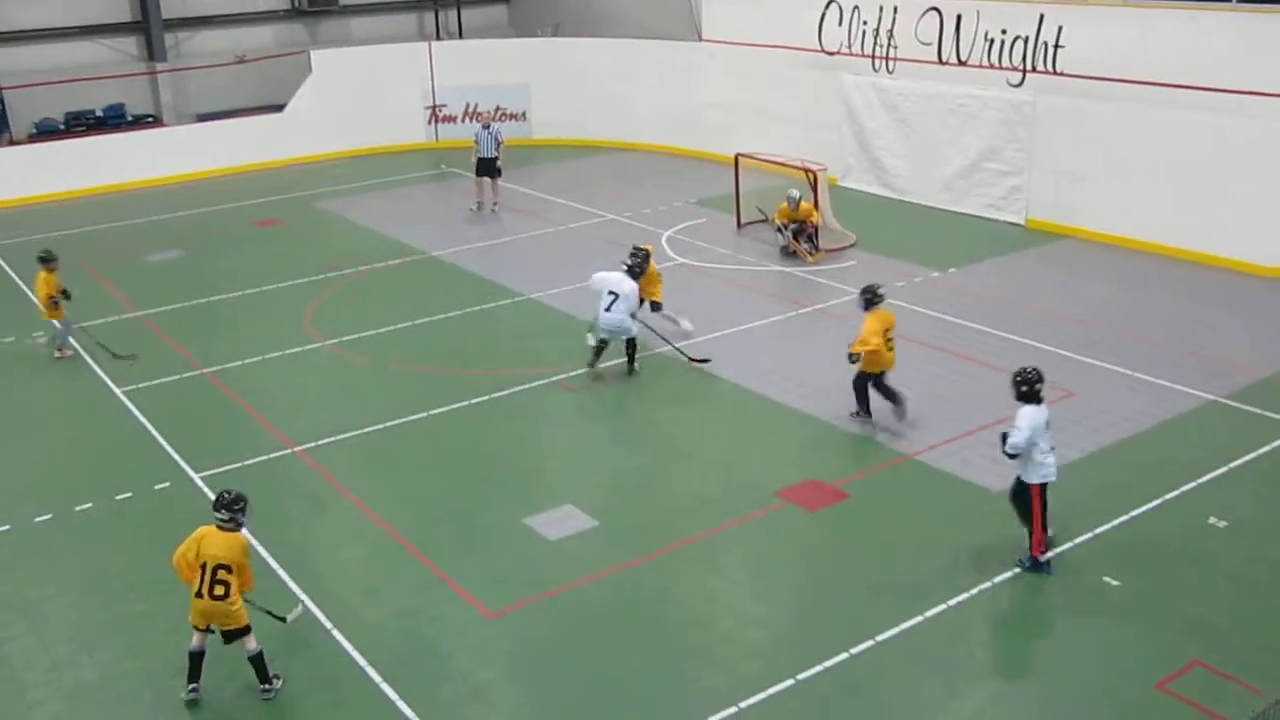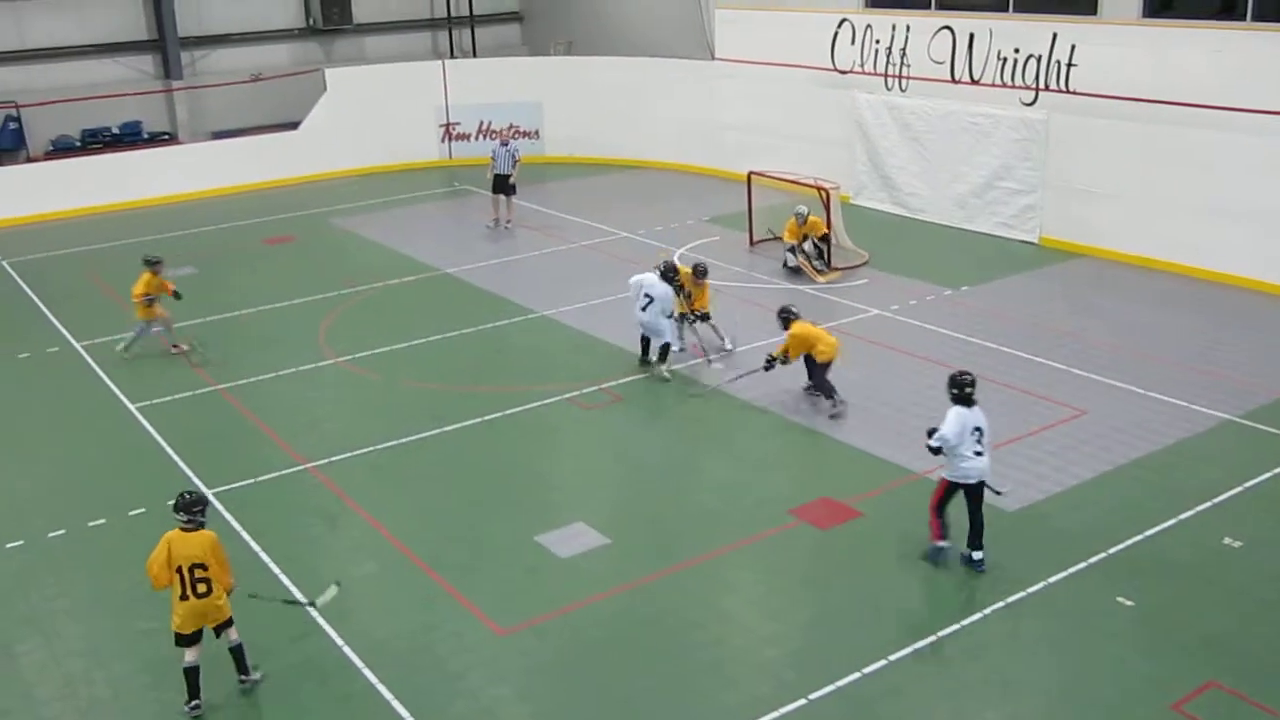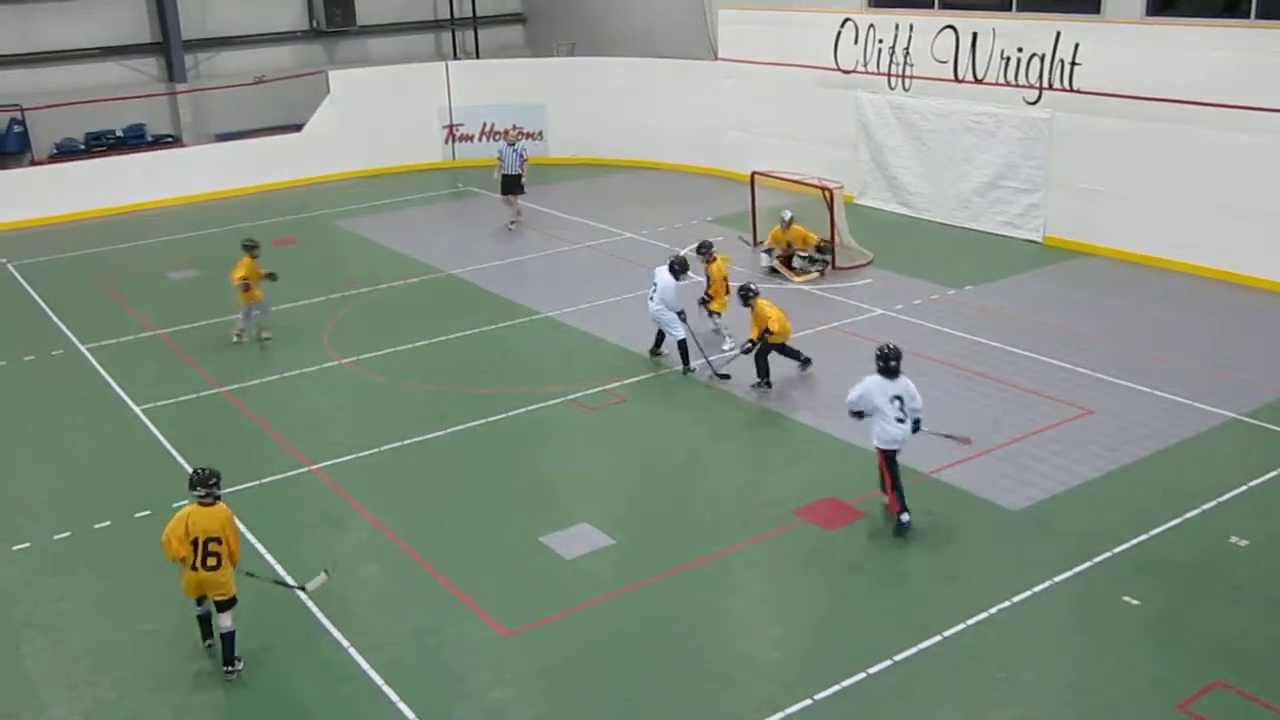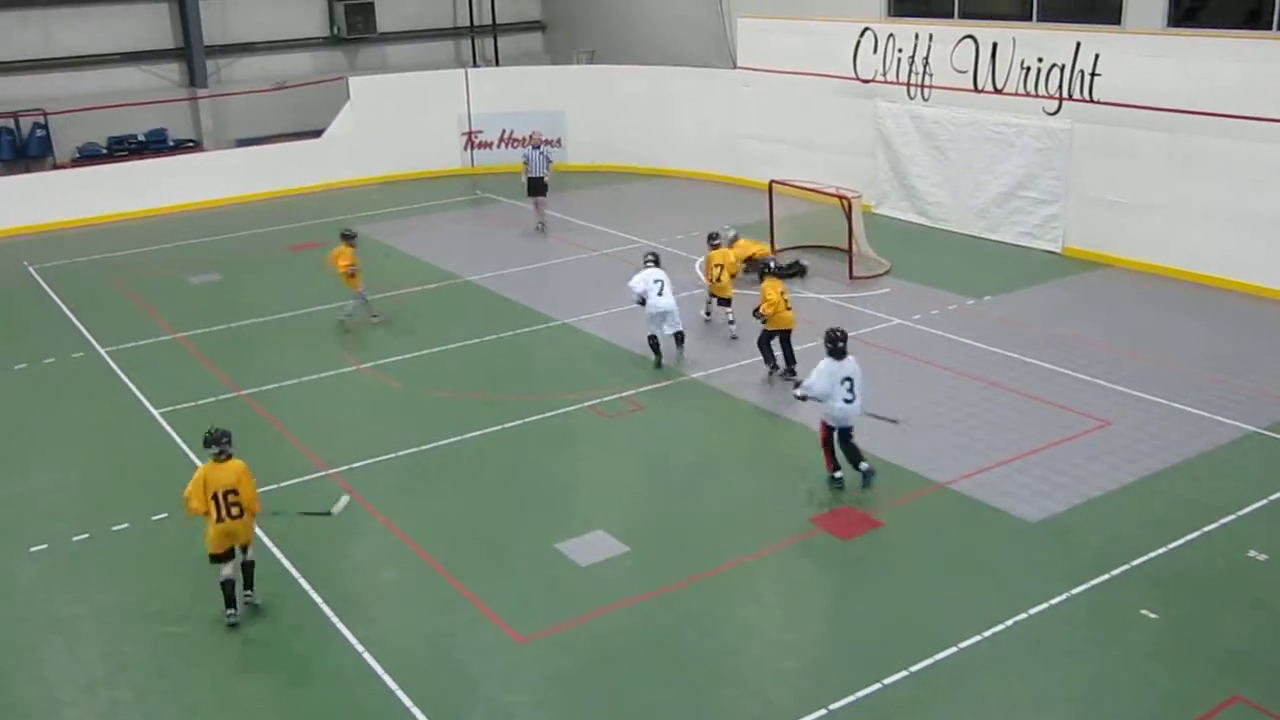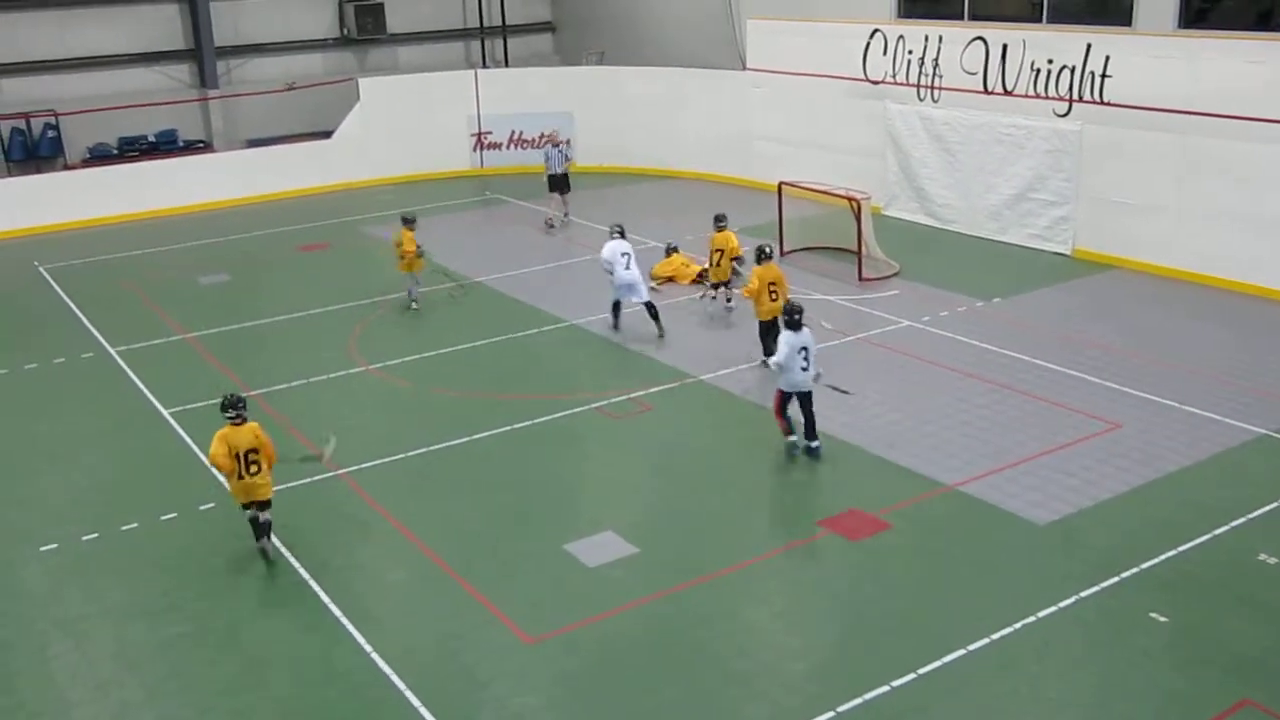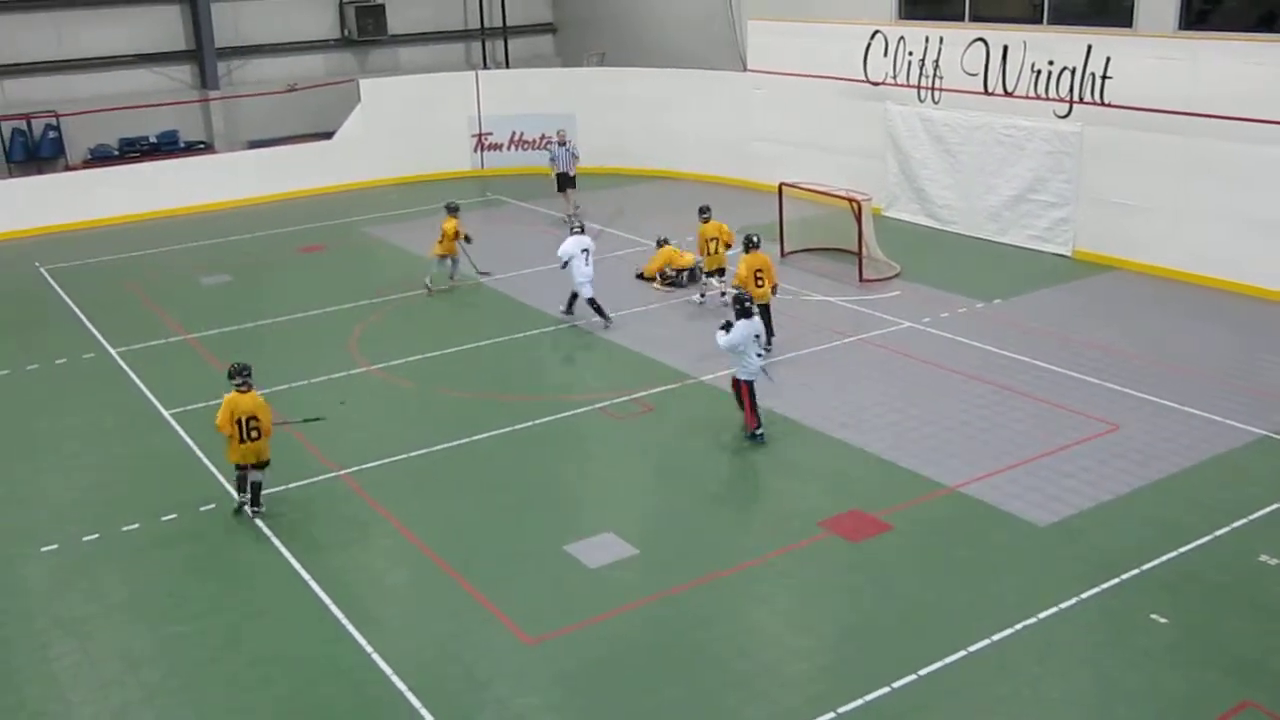
dt=0.5s
person 1, frame 1
left shoulder: (202, 534)
right shoulder: (240, 542)
left elbow: (181, 559)
right elbow: (245, 577)
left wrist: (195, 580)
right wrist: (240, 590)
left hip: (200, 603)
right hip: (228, 605)
left knee: (199, 636)
right knee: (248, 640)
left ankle: (192, 685)
right ankle: (266, 684)
person 1, frame 2
left shoulder: (170, 539)
right shoulder: (209, 538)
left elbow: (156, 568)
right elbow: (222, 569)
left wrist: (172, 581)
right wrist: (228, 587)
left hip: (186, 606)
right hip: (213, 599)
left knee: (191, 651)
right knee: (230, 631)
left ankle: (194, 701)
right ankle: (244, 675)
person 1, frame 3
left shoulder: (186, 513)
right shoulder: (224, 512)
left elbow: (170, 540)
right elbow: (233, 545)
left wrist: (181, 557)
right wrist: (233, 563)
left hip: (194, 575)
right hip: (220, 575)
left knee: (201, 605)
right knee: (226, 617)
left ankle: (208, 639)
right ankle: (229, 665)
person 1, frame 4
left shoulder: (203, 472)
right shoulder: (240, 467)
left elbow: (191, 498)
right elbow: (250, 495)
left wrist: (207, 511)
right wrist: (253, 512)
left hip: (218, 528)
right hip: (241, 522)
left knee: (225, 567)
right knee: (246, 552)
left ankle: (230, 610)
right ankle: (249, 591)
person 1, frame 5
left shoulder: (223, 435)
right shoulder: (254, 428)
left elbow: (216, 457)
right elbow: (269, 451)
left wrist: (229, 470)
right wrist: (268, 467)
left hip: (239, 484)
right hip: (260, 480)
left knee: (250, 510)
right knee: (264, 513)
left ankle: (261, 540)
right ankle: (264, 541)
person 1, frame 6
left shoulder: (229, 400)
right shoulder: (257, 399)
left elbow: (222, 425)
right elbow: (266, 423)
left wrist: (231, 432)
right wrist: (266, 434)
left hip: (239, 446)
right hip: (258, 444)
left knee: (241, 470)
right knee: (257, 472)
left ankle: (242, 496)
right ankle: (255, 507)
person 2, frame 1
left shoulder: (1027, 413)
right shoulder: (1039, 407)
left elbow: (1018, 443)
left wrist: (1007, 444)
right wrist: (1011, 441)
left hip: (1036, 471)
right hip: (1034, 467)
left knee: (1037, 513)
right knee: (1018, 497)
left ankle: (1040, 558)
right ankle: (1043, 536)
person 2, frame 2
left shoulder: (956, 413)
right shoulder: (977, 412)
left elbow: (946, 437)
left wrist: (933, 439)
left hip: (958, 470)
right hip: (979, 467)
left knee: (937, 505)
right knee: (975, 512)
left ankle: (940, 546)
right ankle: (976, 555)
person 2, frame 3
left shoulder: (871, 382)
right shoulder: (905, 381)
left elbow: (853, 400)
right elbow: (916, 404)
left wrist: (857, 410)
right wrist: (915, 422)
left hip: (885, 436)
right hip: (902, 432)
left knee: (890, 476)
right knee: (888, 468)
left ankle: (902, 517)
right ankle: (891, 502)
person 2, frame 4
left shoulder: (825, 365)
right shoulder: (852, 361)
left elbow: (816, 388)
right elbow: (857, 384)
left wrist: (800, 391)
right wrist: (856, 402)
left hip: (832, 412)
right hip: (851, 410)
left knee: (827, 441)
right knee: (846, 441)
left ankle: (836, 475)
right ankle: (864, 468)
person 2, frame 5
left shoulder: (785, 336)
right shoulder: (806, 332)
left elbow: (782, 359)
right elbow: (812, 354)
left wrist: (772, 362)
right wrist: (814, 372)
left hip: (788, 381)
right hip: (806, 379)
left knee: (780, 410)
right knee: (807, 411)
left ankle: (792, 439)
right ankle: (813, 445)
person 2, frame 6
left shoulder: (741, 326)
right shoulder: (757, 320)
left elbow: (727, 344)
left wrist: (722, 332)
right wrist: (732, 329)
left hip: (746, 368)
right hip: (756, 363)
left knee: (748, 399)
right knee: (737, 386)
left ankle: (757, 431)
right ankle: (751, 419)
